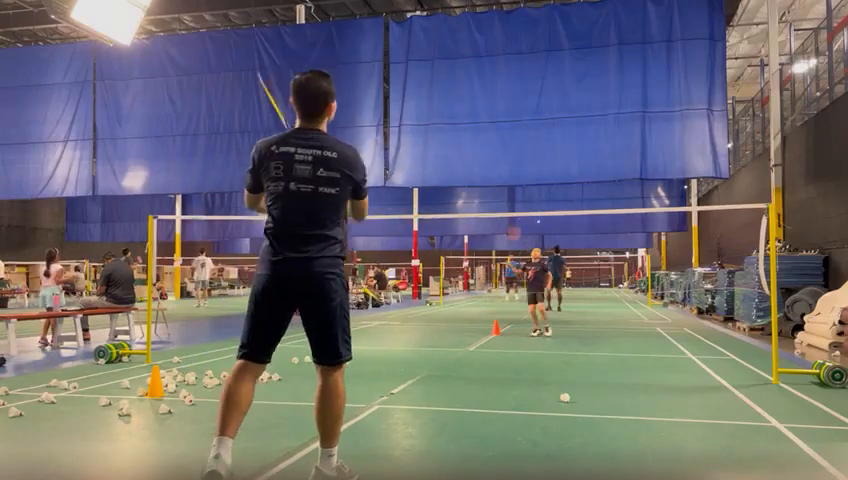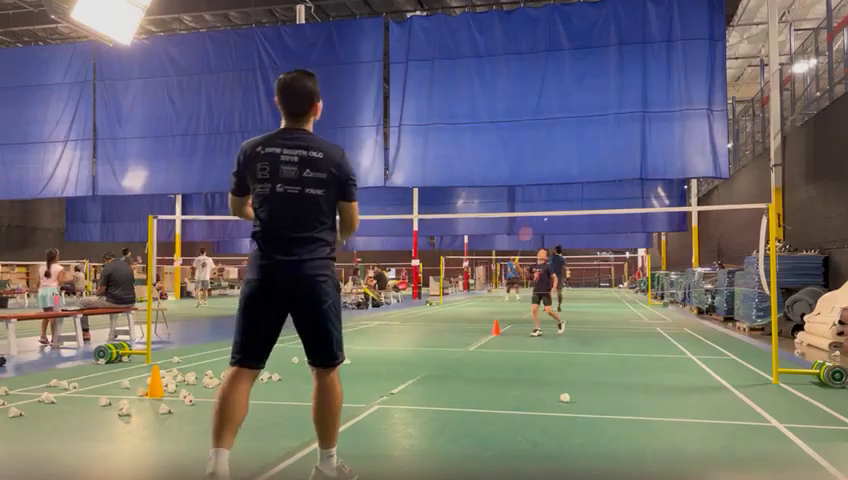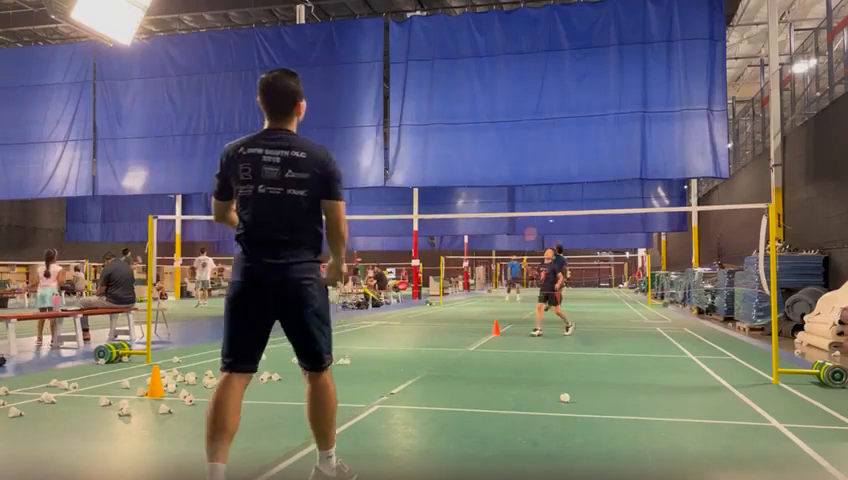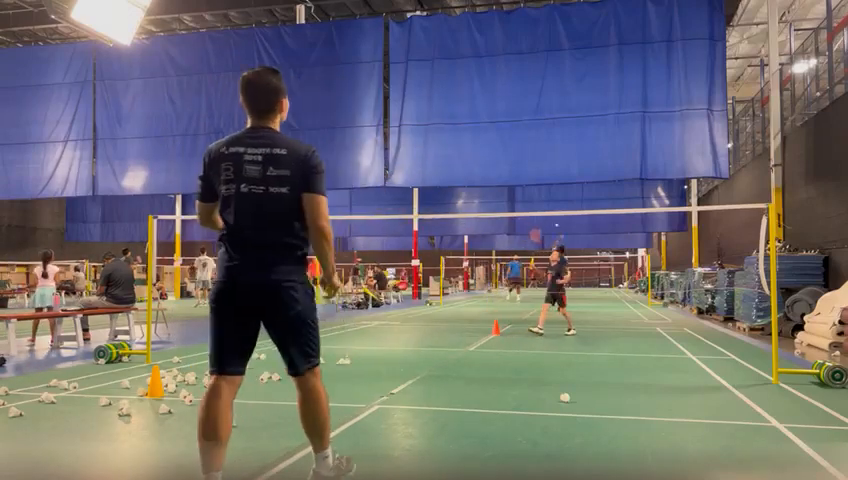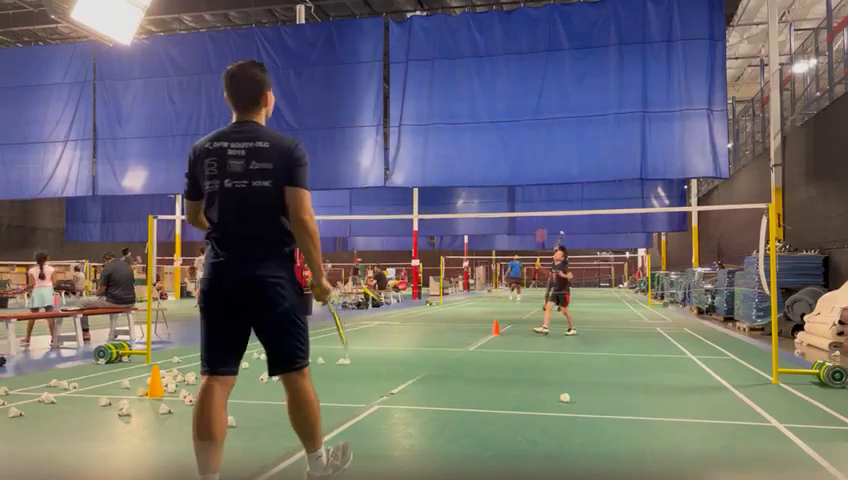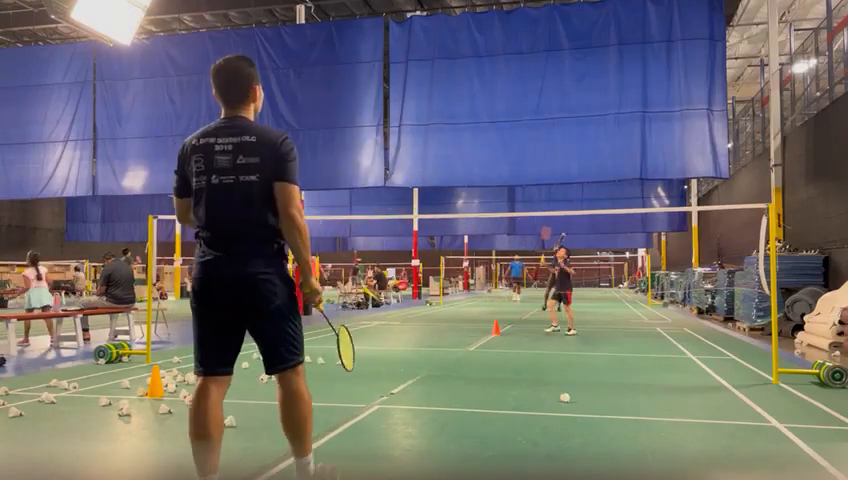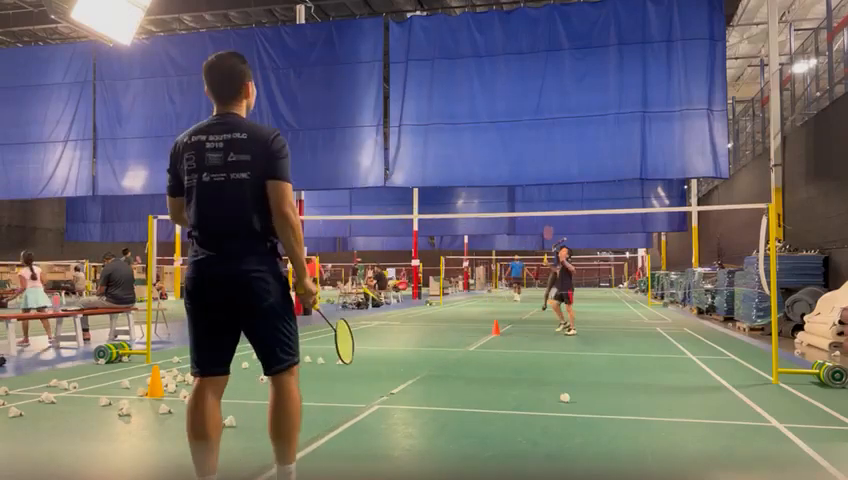
dt=0.1s
person 1, frame 1
left shoulder: (265, 150)
right shoulder: (349, 158)
left elbow: (253, 203)
right elbow: (360, 213)
left hip: (274, 270)
right hip: (324, 273)
left knee: (249, 362)
right knee: (330, 369)
person 1, frame 2
left shoulder: (251, 152)
right shoulder: (335, 158)
left elbow: (238, 209)
right elbow: (350, 224)
right wrist: (335, 237)
left hip: (264, 273)
right hip: (314, 274)
left knee: (242, 369)
right knee: (326, 370)
person 1, frame 3
left shoulder: (233, 154)
right shoulder: (320, 158)
left elbow: (221, 214)
right elbow: (337, 225)
right wrist: (338, 262)
left hip: (248, 275)
right hip: (300, 277)
left knee: (233, 374)
right knee: (317, 372)
person 1, frame 4
left shoulder: (216, 154)
right shoulder: (303, 157)
left elbow: (205, 217)
right elbow: (319, 224)
right wrist: (330, 273)
left hip: (232, 279)
right hip: (284, 278)
left knee: (223, 379)
right knee: (307, 373)
person 1, frame 5
left shoulder: (201, 150)
right shoulder: (287, 149)
left elbow: (193, 216)
right elbow: (301, 218)
right wrist: (319, 275)
left hip: (219, 276)
right hip: (272, 275)
left knee: (216, 379)
right knee: (295, 374)
person 1, frame 6
left shoulder: (191, 146)
right shoulder: (276, 143)
left elbow: (184, 214)
right elbow: (291, 214)
right wrist: (308, 275)
left hip: (209, 274)
right hip: (262, 273)
left knee: (212, 380)
right knee: (289, 372)
person 1, frame 7
left shoulder: (183, 144)
right shoulder: (267, 140)
left elbow: (177, 213)
right elbow: (285, 212)
right wrist: (302, 275)
left hip: (203, 273)
right hip: (256, 272)
left knee: (209, 381)
right knee: (283, 374)
